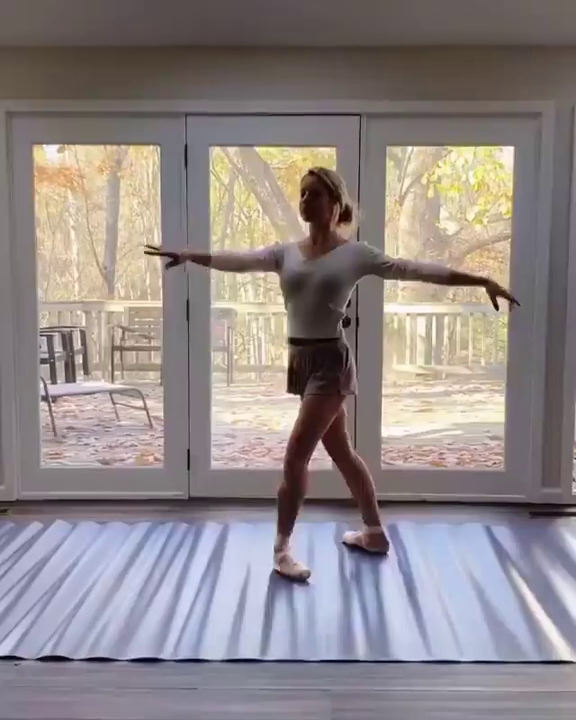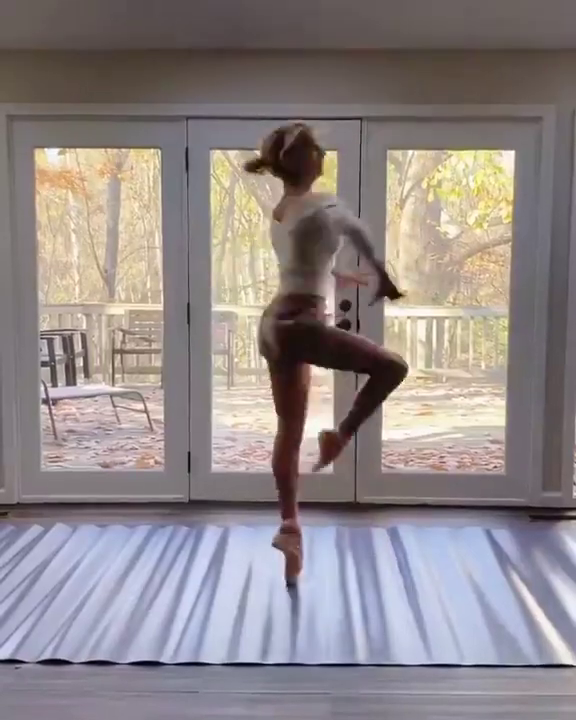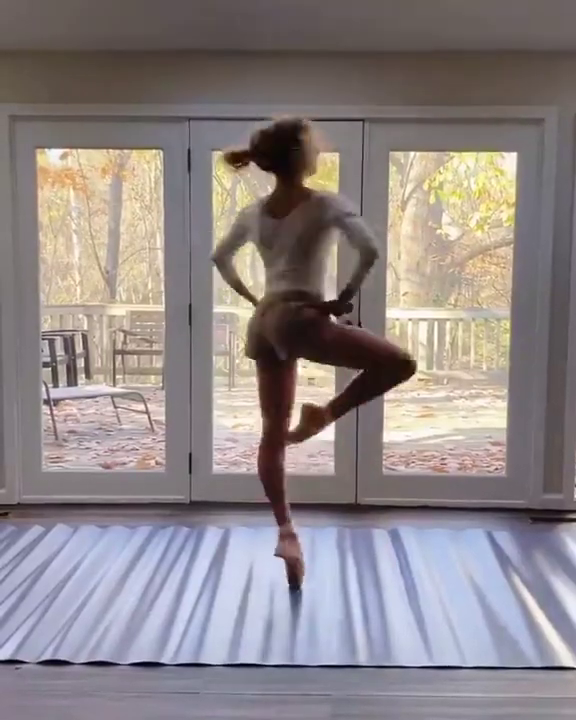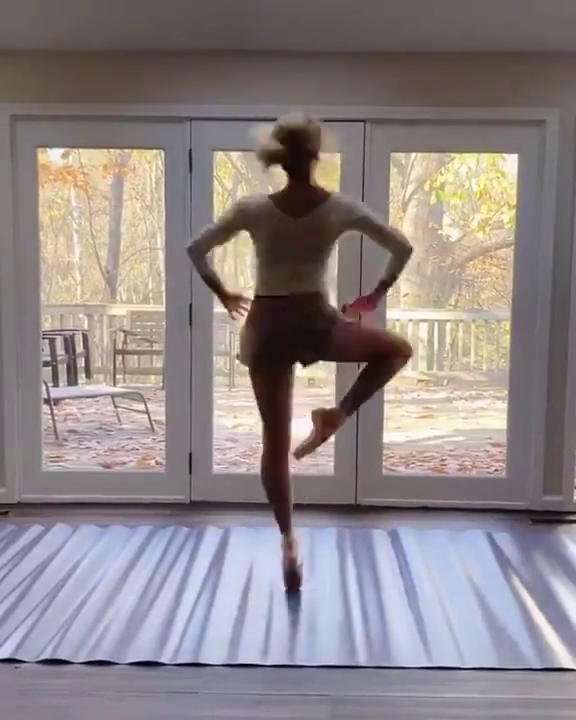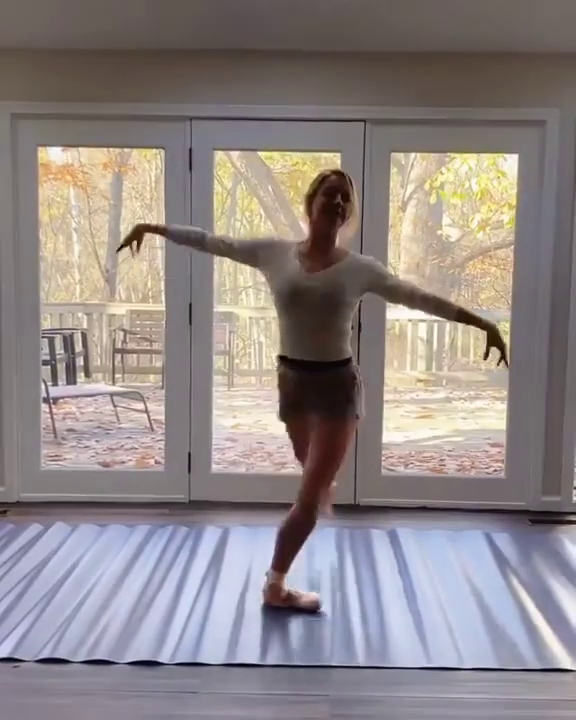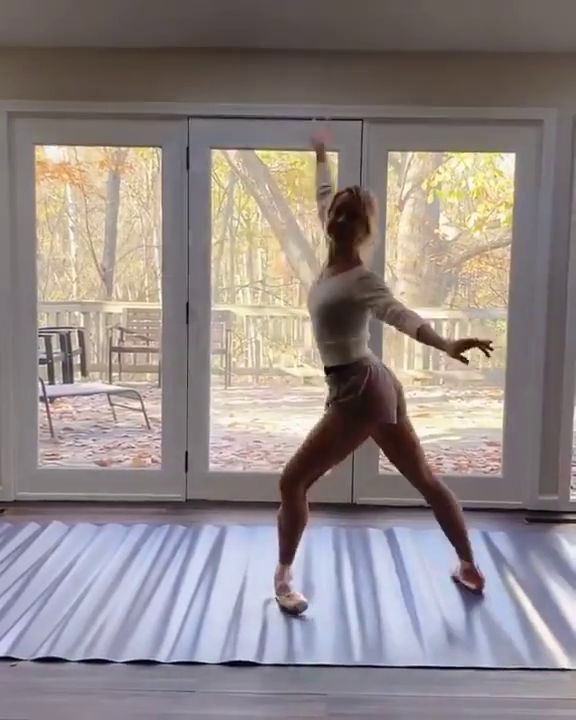
dt=0.5s
person 1, frame 1
left shoulder: (356, 254)
right shoulder: (286, 252)
left elbow: (417, 270)
right elbow: (237, 260)
left wrist: (482, 281)
right wrist: (185, 255)
left hip: (330, 361)
right hip: (300, 359)
left knee: (295, 458)
right knee: (342, 452)
left ankle: (282, 547)
right ankle: (374, 531)
person 1, frame 2
left shoulder: (283, 209)
right shoulder: (317, 204)
right elbow: (356, 231)
left wrist: (344, 276)
right wrist: (383, 279)
left hip: (283, 320)
right hip: (296, 321)
left knee: (288, 433)
right knee: (391, 368)
left ankle: (289, 526)
right ankle: (337, 436)
person 1, frame 3
left shoulder: (254, 213)
right shoulder: (326, 204)
left elbow: (220, 258)
right elbow: (370, 249)
right wrist: (344, 298)
left hip: (268, 321)
right hip: (304, 318)
left knee: (272, 438)
right knee: (399, 364)
left ankle: (286, 532)
right ankle: (324, 414)
person 1, frame 4
left shoulder: (253, 207)
right shoulder: (340, 206)
left elbow: (196, 250)
right elbow: (402, 247)
left wrist: (222, 294)
right wrist: (377, 293)
left hip: (266, 326)
right hip: (311, 322)
left knee: (276, 447)
right knee: (397, 350)
left ankle: (289, 545)
right ankle: (335, 416)
person 1, frame 5
left shoulder: (361, 268)
right shoulder: (275, 252)
left elbow: (420, 297)
right elbow: (210, 240)
left wrist: (484, 324)
right wrist: (154, 228)
left hip: (339, 383)
right hip: (294, 376)
left knee: (310, 496)
right knee: (309, 459)
left ankle: (276, 584)
person 1, frame 6
left shoulder: (362, 279)
right shoulder: (333, 262)
left elbow: (402, 316)
right elbow: (325, 199)
left wrist: (444, 345)
right wrist: (321, 155)
left hip: (359, 392)
right hip: (370, 388)
left knee: (293, 483)
right knee: (424, 479)
left ankle: (284, 575)
right ankle: (469, 566)
